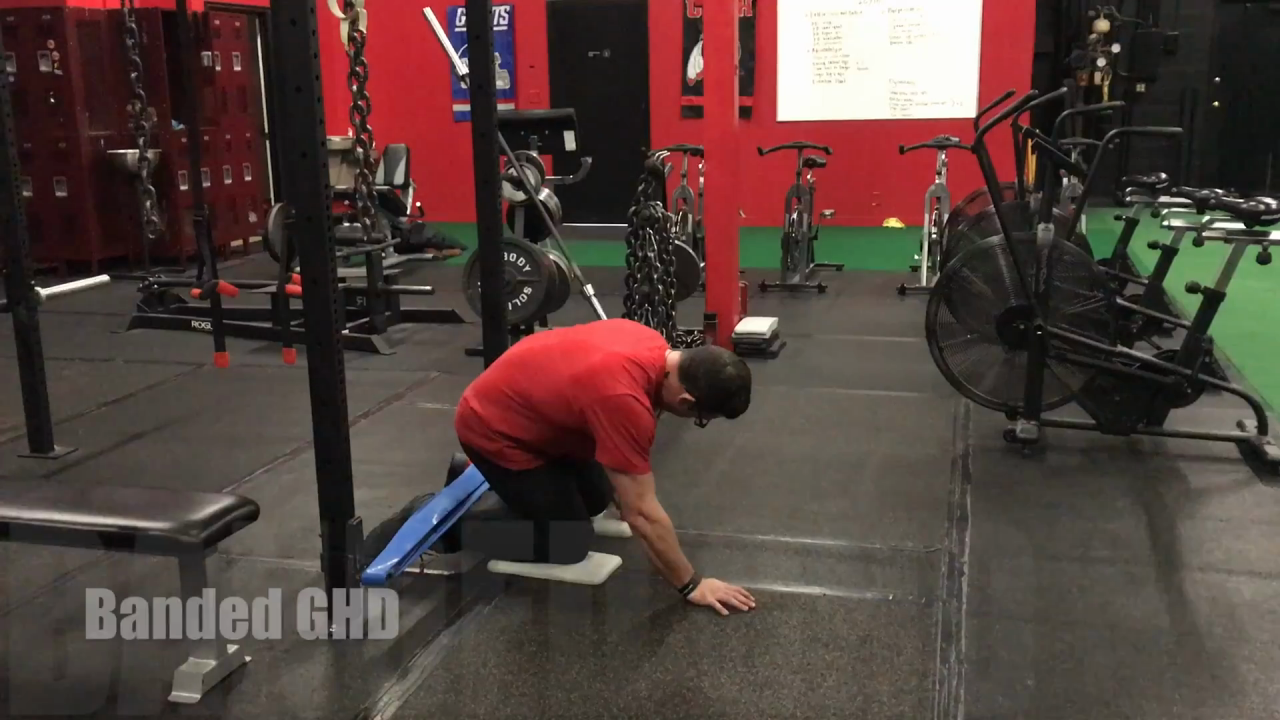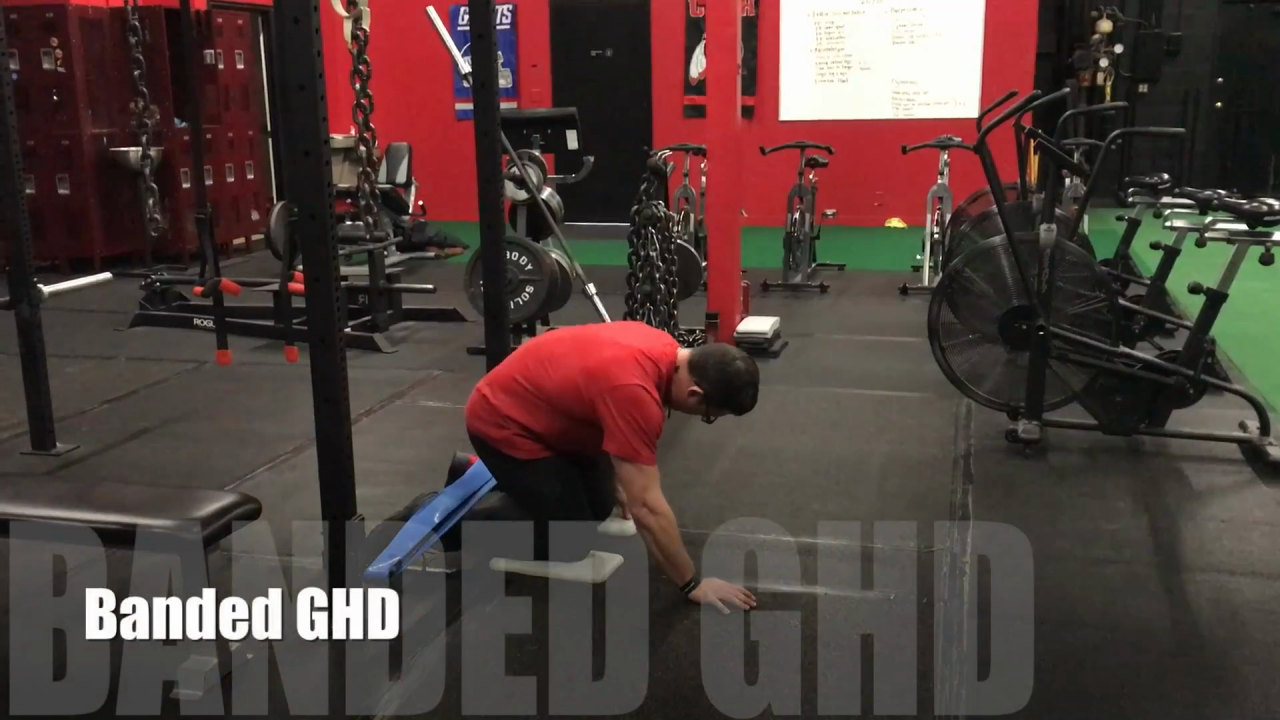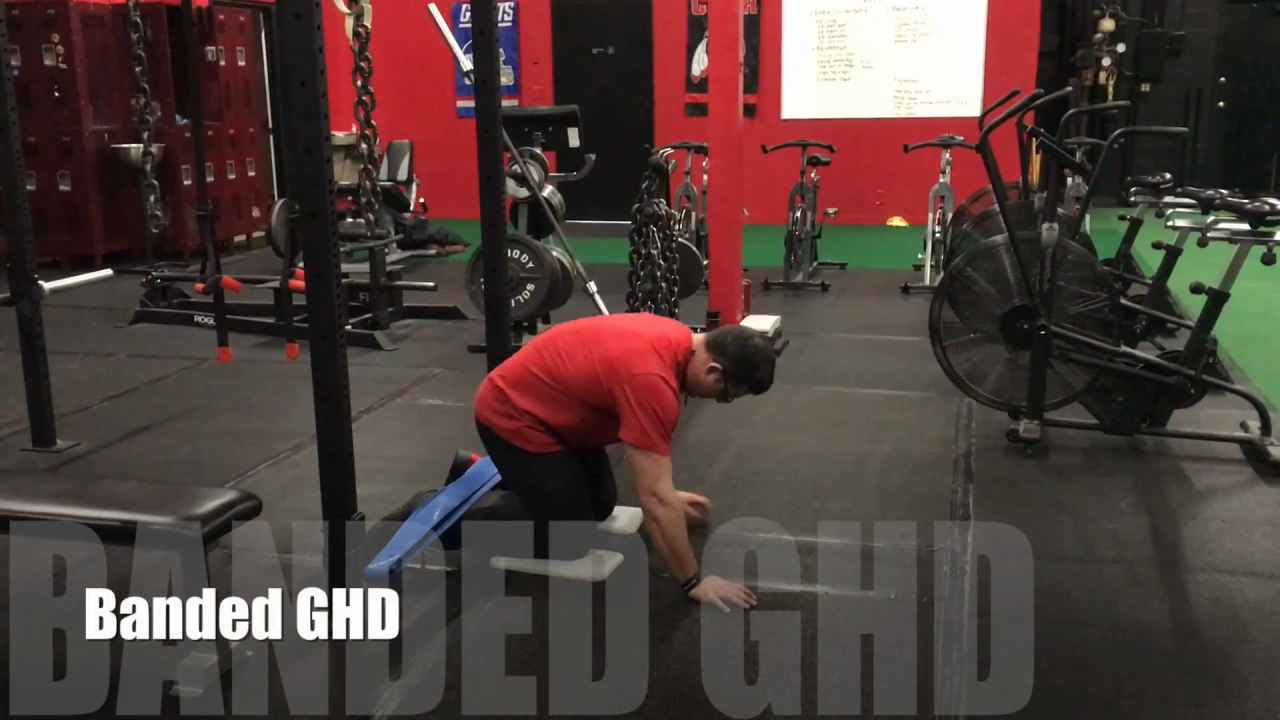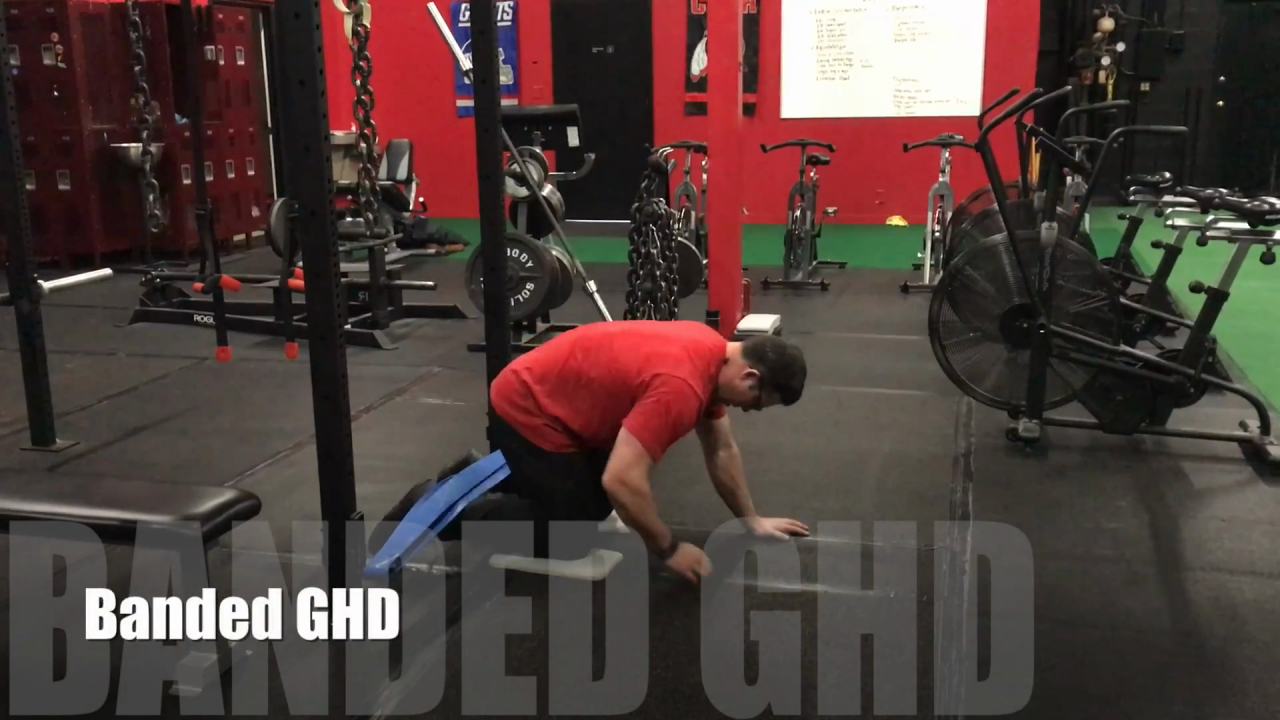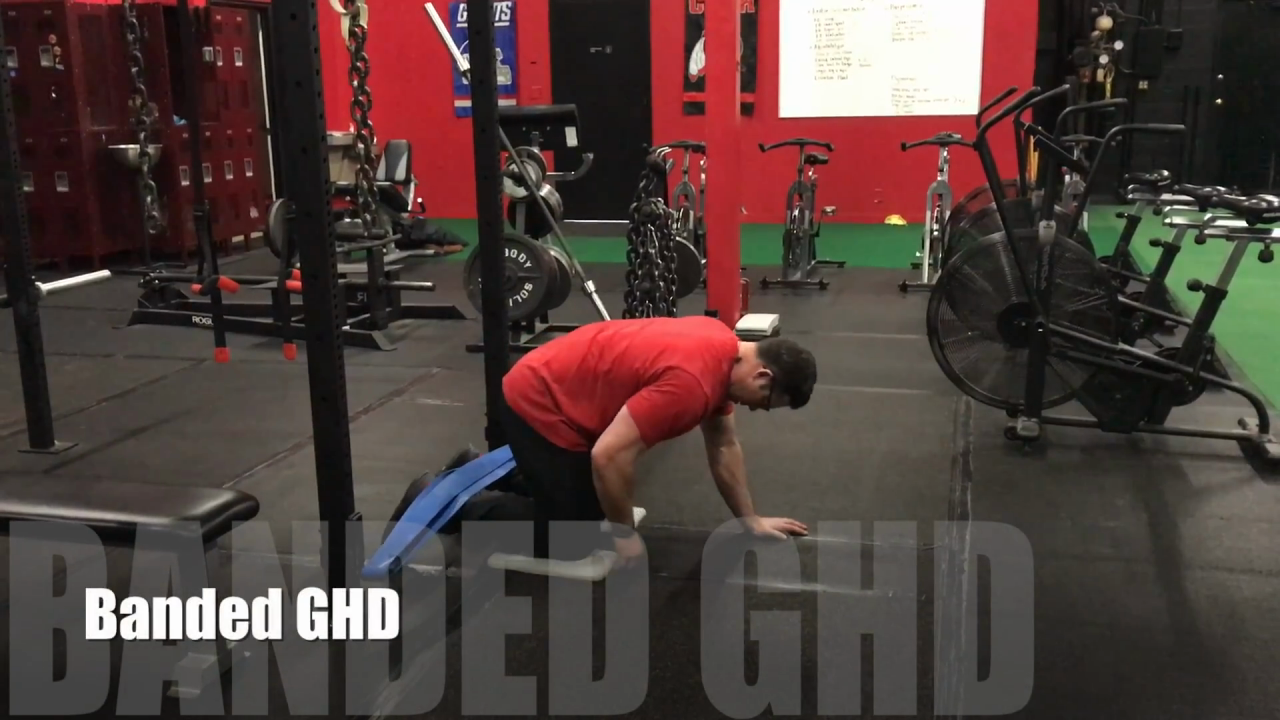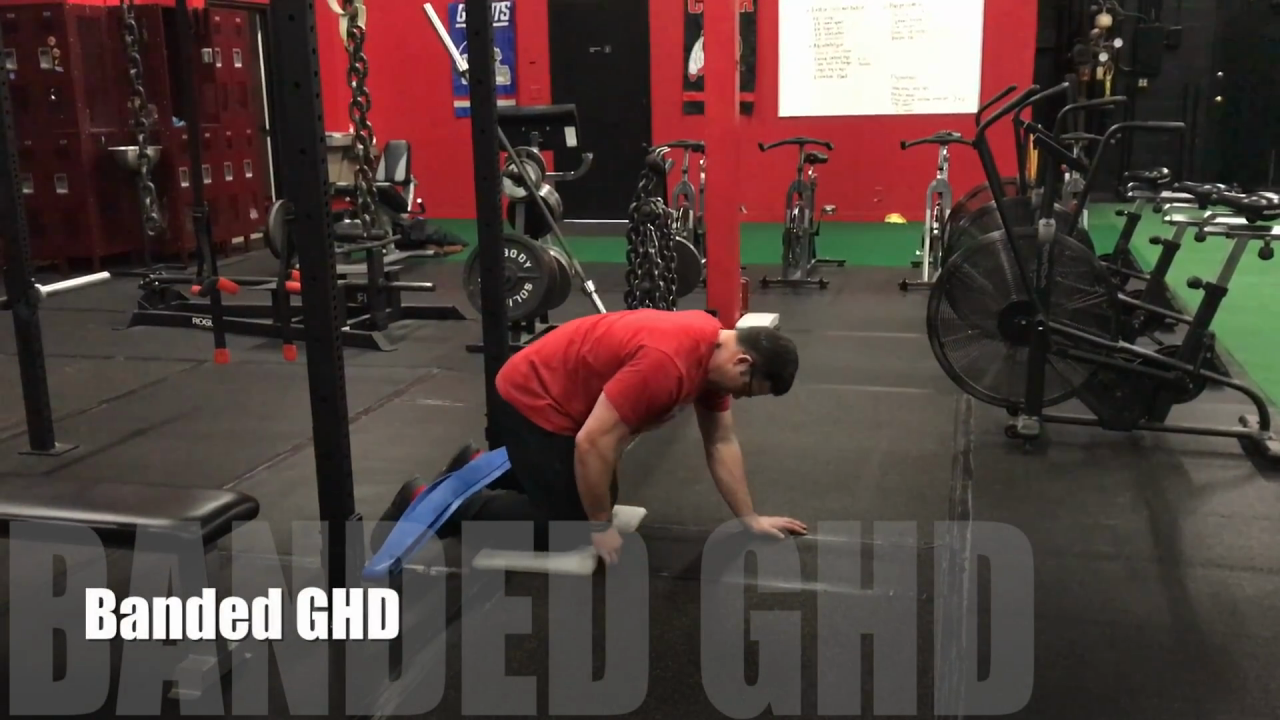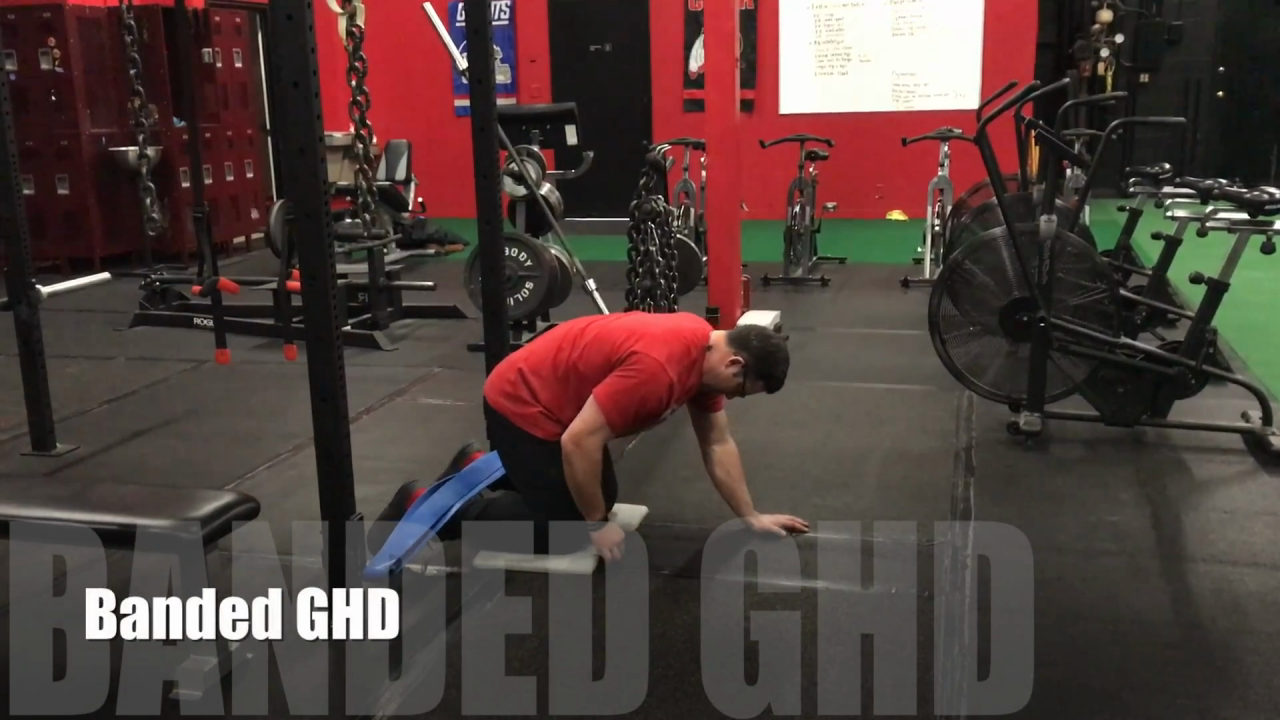
dt=0.3s
person 1, frame 1
left shoulder: (652, 346)
right shoulder: (624, 398)
right elbow: (641, 512)
right wrist: (691, 585)
right hip: (490, 429)
left knee: (593, 502)
right knee: (566, 546)
person 1, frame 2
left shoulder: (663, 350)
right shoulder: (634, 390)
right elbow: (646, 506)
left wrist: (617, 487)
right wrist: (693, 584)
left hip: (540, 411)
right hip: (503, 424)
left knee: (600, 508)
person 1, frame 3
left shoulder: (679, 342)
right shoulder: (651, 378)
right elbow: (656, 496)
left wrist: (673, 495)
right wrist: (694, 582)
left hip: (549, 404)
right hip: (514, 417)
left knee: (601, 507)
person 1, frame 4
left shoulder: (715, 356)
right shoulder: (682, 386)
left elbow: (721, 450)
right elbow: (622, 481)
left wrist: (751, 520)
right wrist: (669, 550)
left hip: (558, 400)
right hip: (526, 409)
left knee: (597, 507)
right ankle: (456, 511)
person 1, frame 5
left shoulder: (738, 353)
right shoulder: (691, 381)
left elbow: (724, 446)
right elbow: (608, 455)
left wrist: (750, 519)
right wrist: (623, 533)
left hip: (569, 391)
right hip: (537, 401)
left knee: (592, 499)
person 1, frame 6
left shoulder: (717, 351)
right shoulder: (668, 364)
left elbow: (722, 442)
right elbow: (593, 442)
left wrist: (751, 519)
right wrist: (600, 528)
left hip: (573, 394)
right hip: (532, 397)
left knee: (594, 499)
right knee: (564, 525)
person 1, frame 7
left shoulder: (710, 349)
right shoulder: (659, 368)
left elbow: (717, 443)
right elbow: (578, 442)
left wrist: (751, 517)
right wrist: (596, 525)
left hip: (561, 399)
right hip: (519, 403)
left knee: (601, 500)
